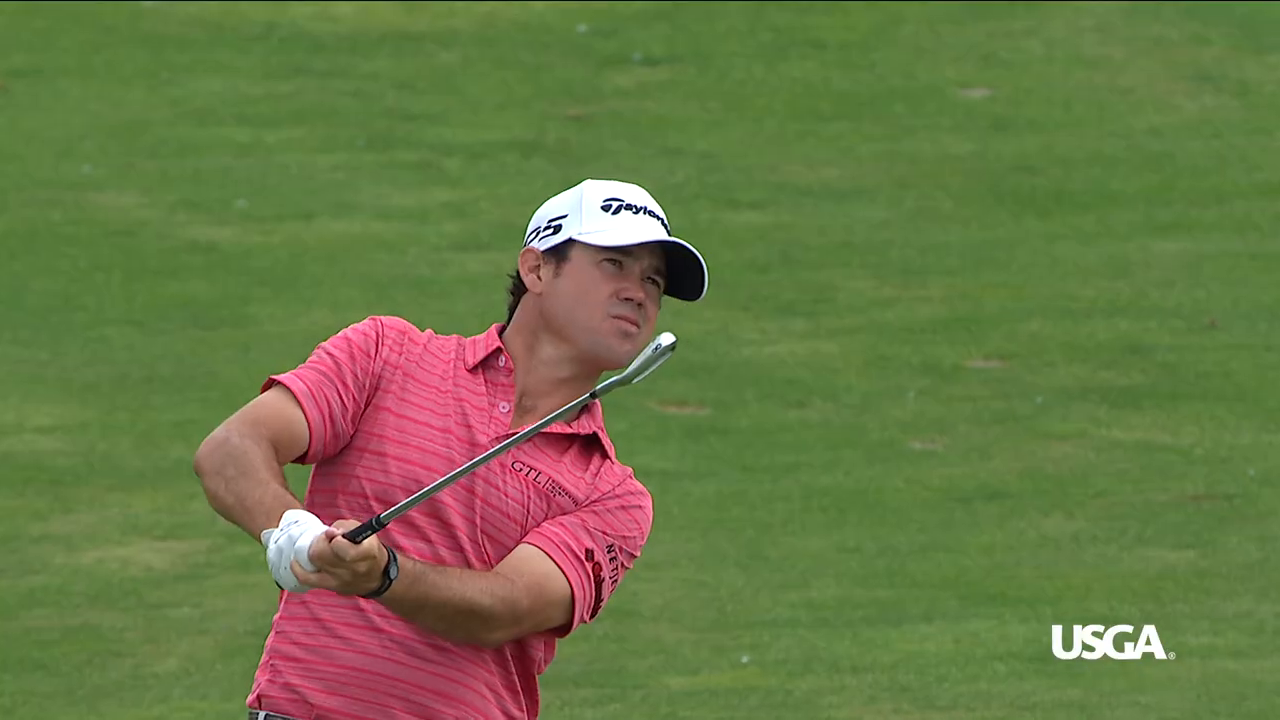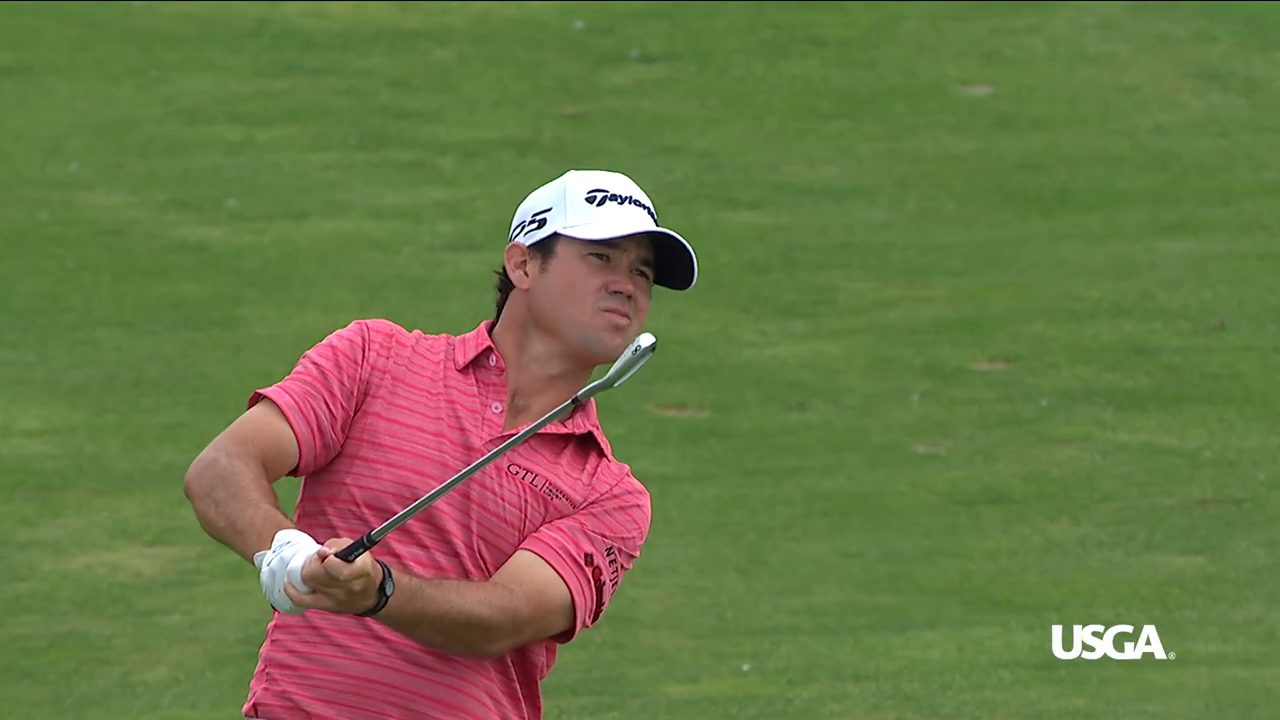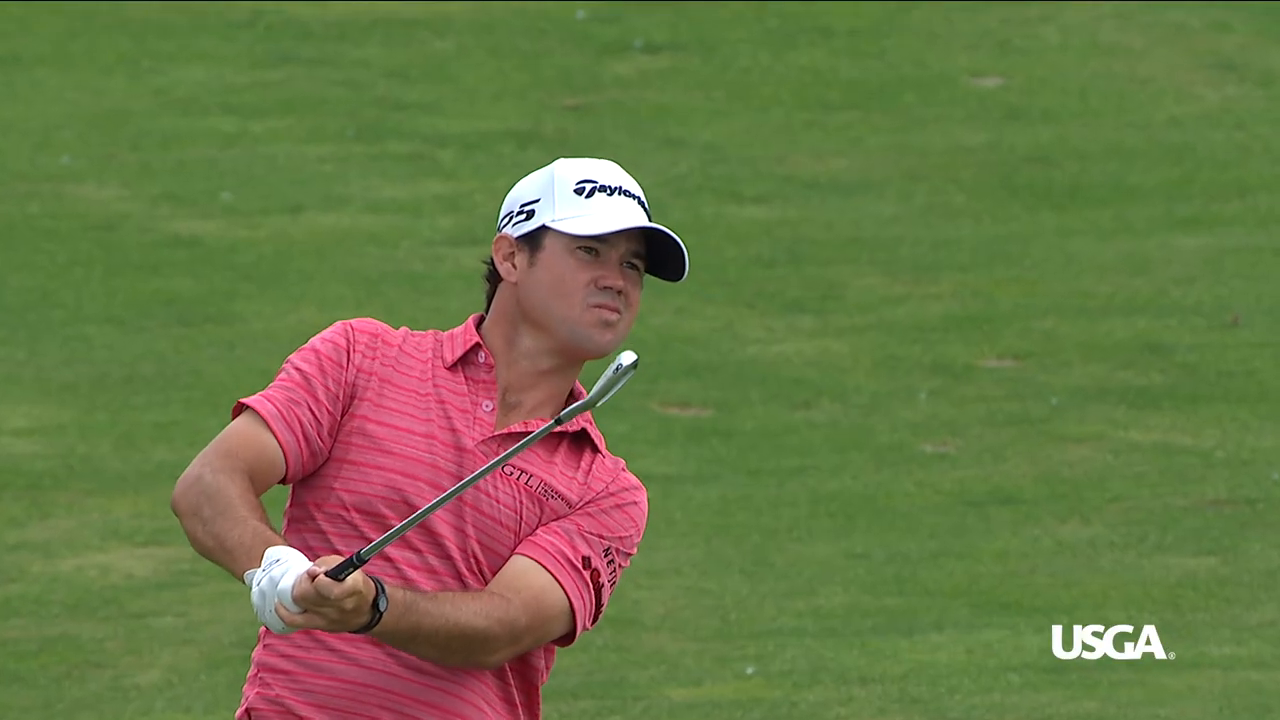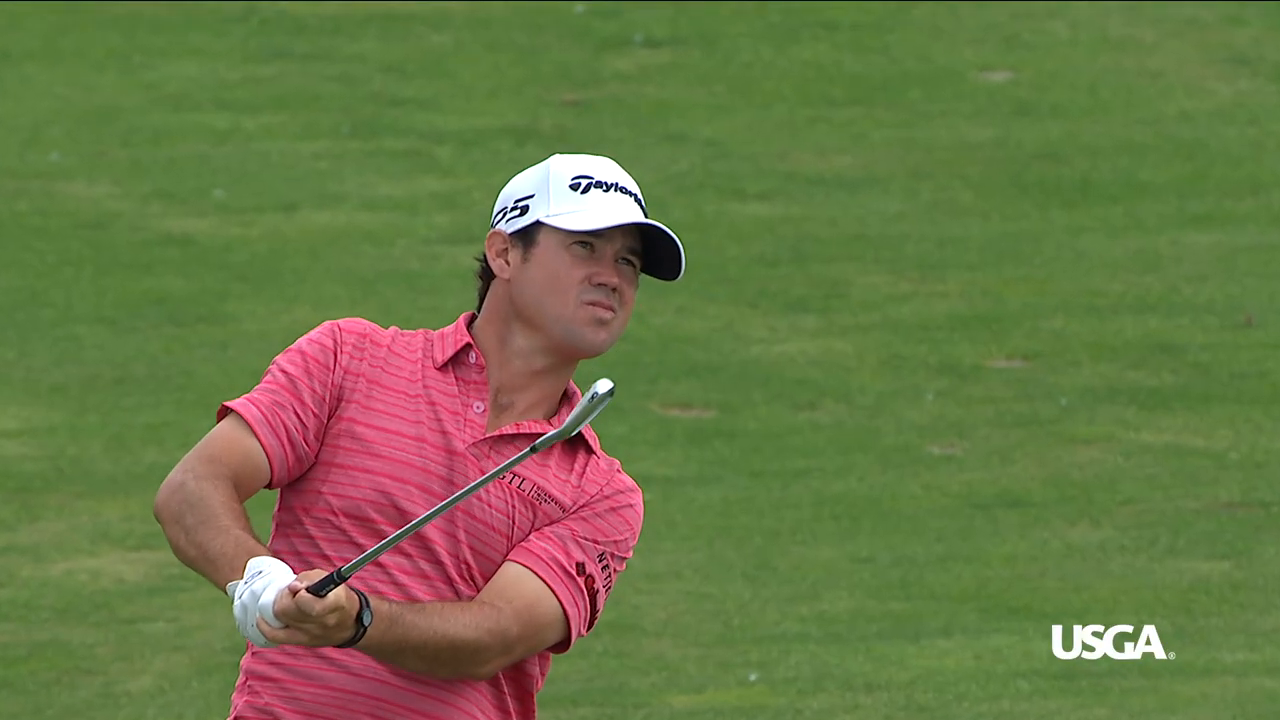
dt=0.4s
person 1, frame 1
left shoulder: (618, 502)
right shoulder: (385, 354)
left elbow: (505, 611)
right elbow: (226, 452)
left wrist: (381, 576)
right wrist: (288, 529)
person 1, frame 2
left shoulder: (616, 502)
right shoulder: (375, 356)
left elbow: (503, 622)
right elbow: (218, 471)
left wrist: (376, 593)
right wrist: (283, 550)
person 1, frame 3
left shoulder: (610, 498)
right shoulder: (361, 354)
left elbow: (502, 629)
right elbow: (206, 484)
left wrist: (370, 609)
right wrist: (274, 567)
person 1, frame 4
left shoulder: (605, 500)
right shoulder: (350, 356)
left elbow: (493, 639)
right elbow: (190, 488)
left wrist: (355, 622)
right wrist: (257, 580)
